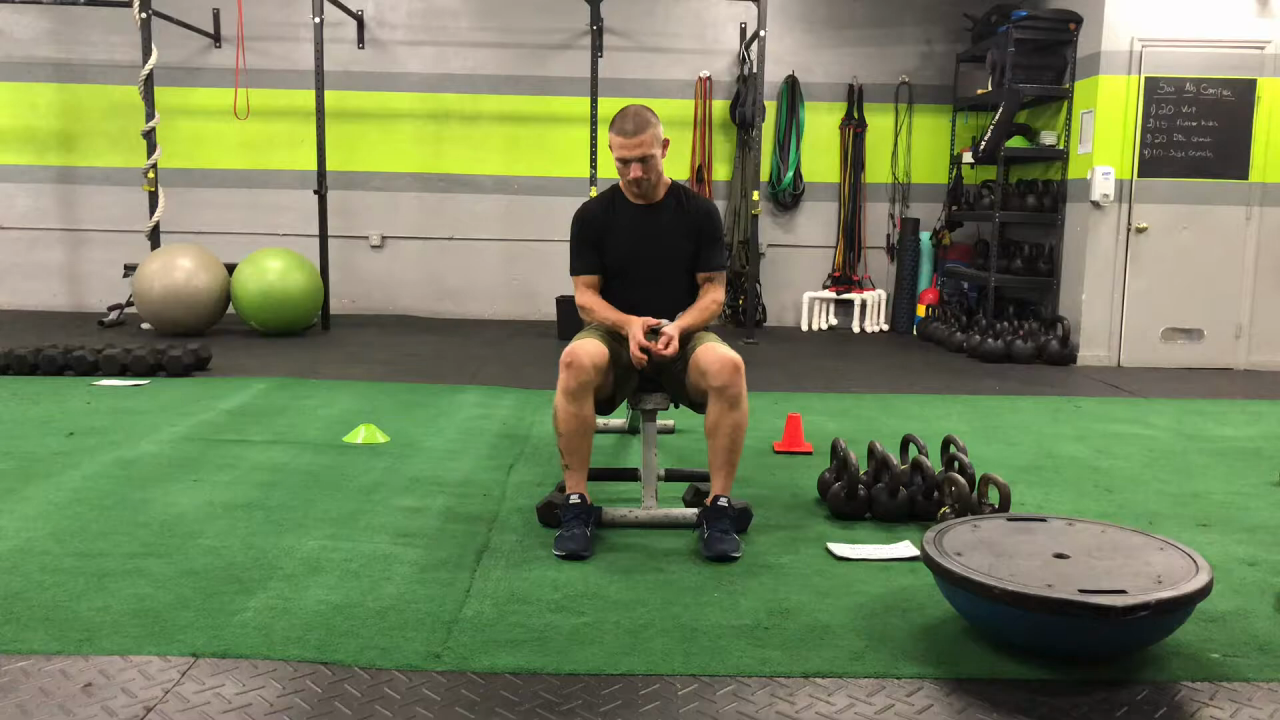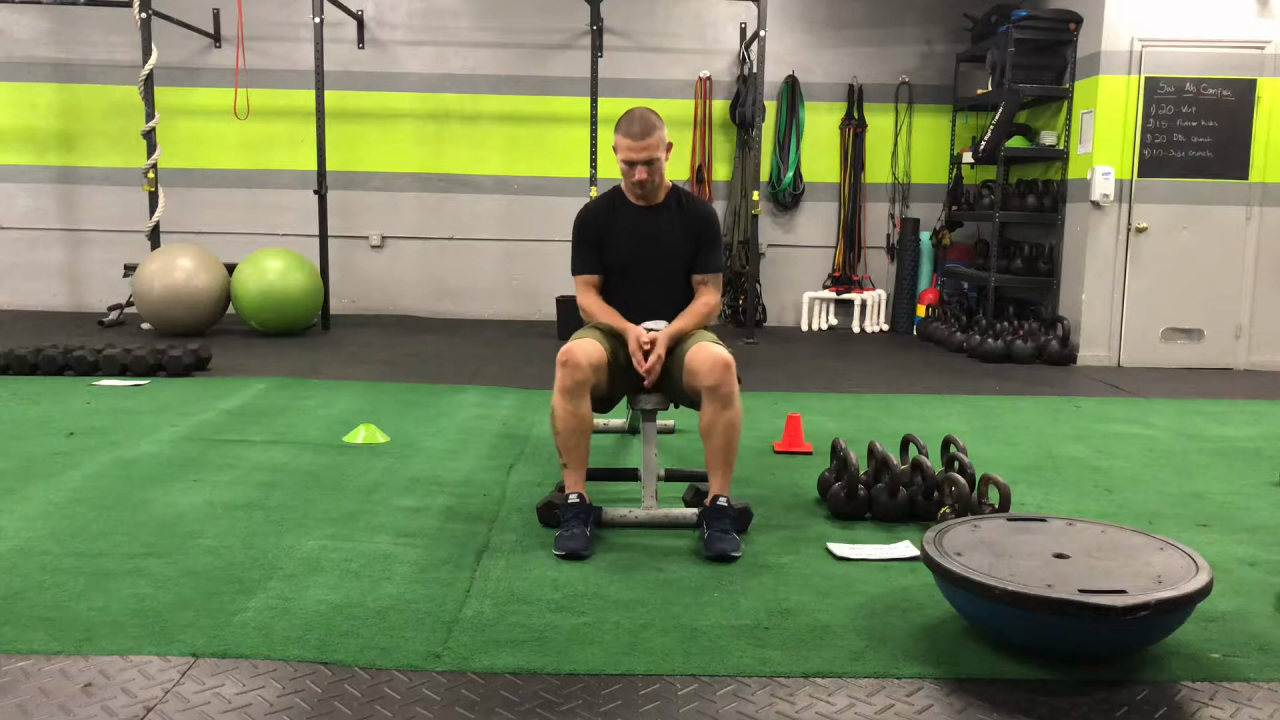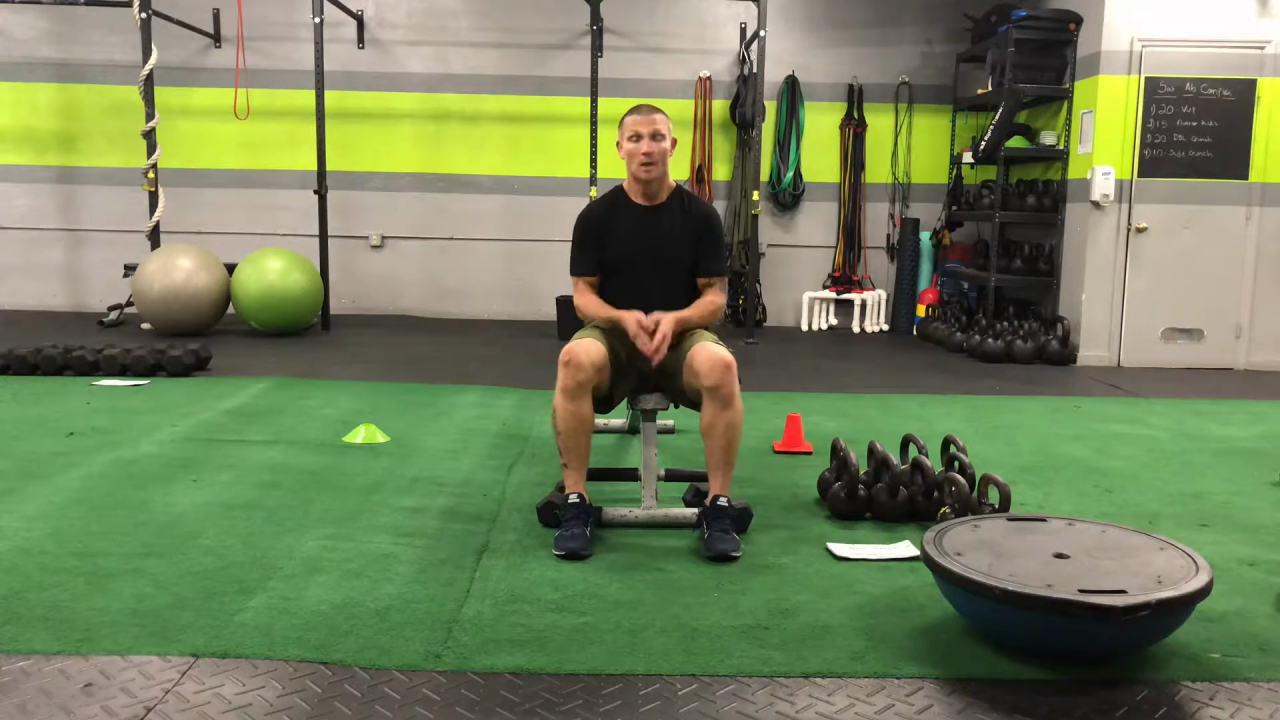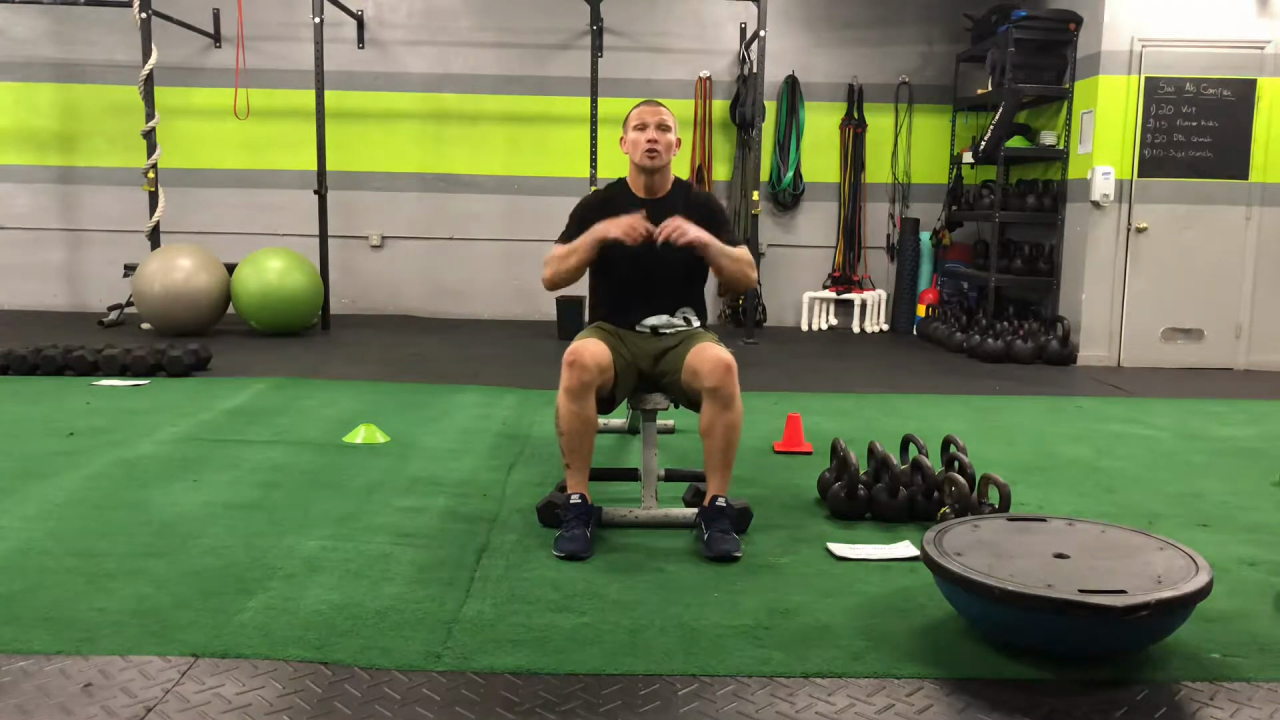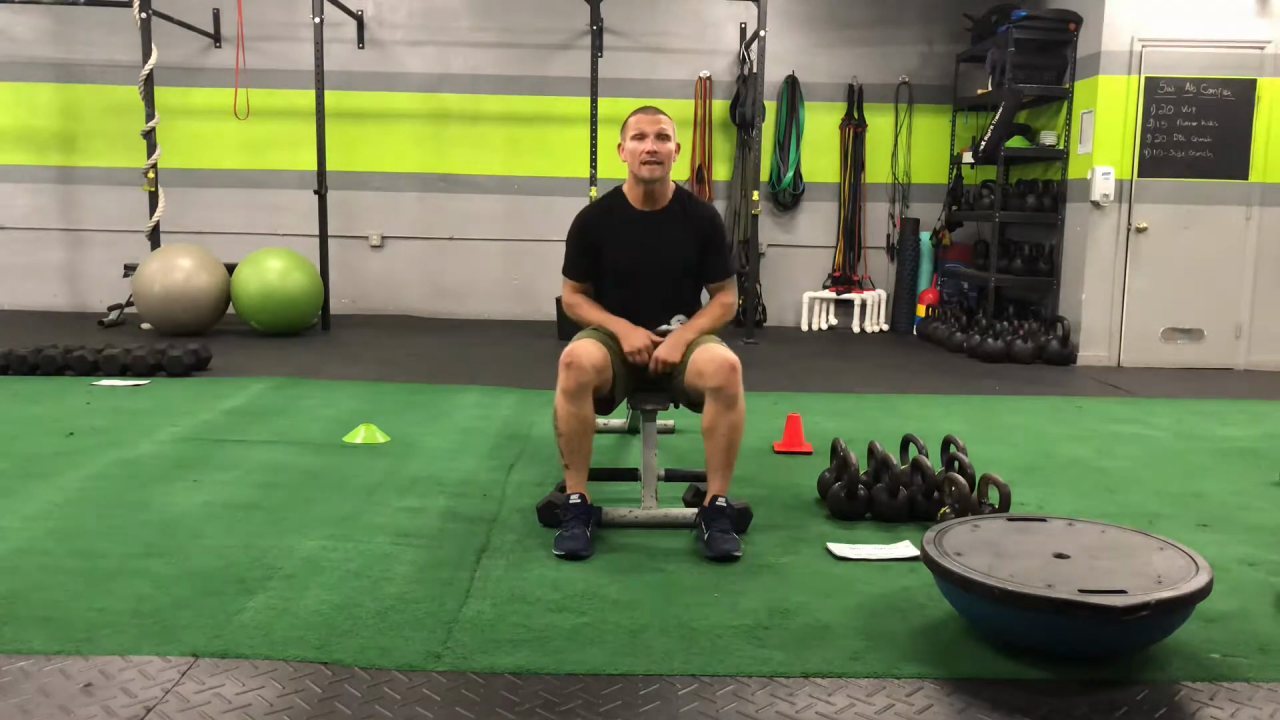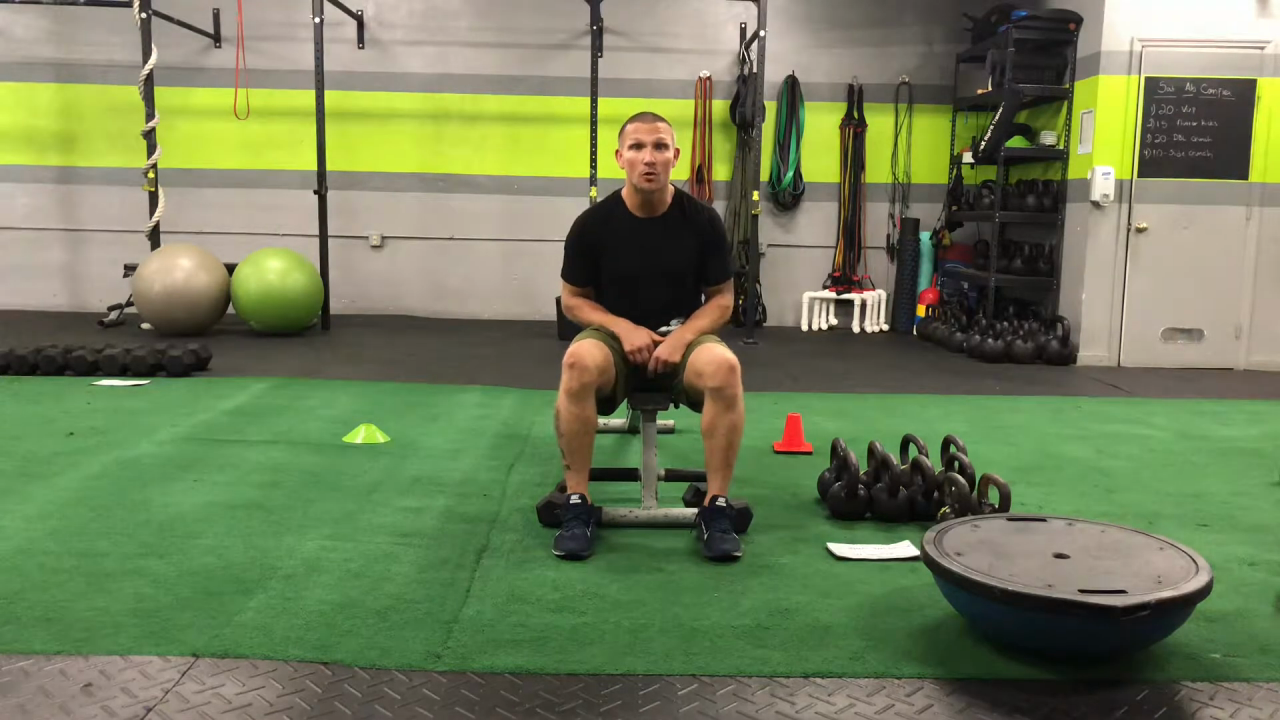
dt=0.5s
person 1, frame 1
left shoulder: (699, 211)
right shoulder: (593, 215)
left elbow: (714, 291)
right elbow: (584, 296)
left wrist: (679, 326)
right wrist: (627, 324)
left hip: (683, 335)
right hip: (615, 334)
left knee: (729, 367)
right knee: (576, 361)
left ankle: (718, 508)
right ankle: (576, 505)
person 1, frame 2
left shoulder: (698, 214)
right shoulder: (594, 215)
left elbow: (709, 295)
right elbow: (587, 294)
left wrist: (667, 336)
right wrist: (629, 331)
left hip: (680, 335)
right hip: (615, 334)
left knee: (720, 366)
right knee: (572, 360)
left ankle: (718, 507)
right ankle: (575, 503)
person 1, frame 3
left shoulder: (699, 215)
right shoulder: (597, 215)
left elbow: (716, 298)
right elbow: (584, 298)
left wrist: (673, 322)
right wrist: (625, 319)
left hip: (682, 333)
right hip: (615, 332)
left knee: (721, 367)
right knee: (573, 360)
left ankle: (717, 507)
right ankle: (576, 504)
person 1, frame 4
left shoulder: (700, 205)
right shoulder: (598, 204)
left elbow: (746, 280)
right elbow: (551, 278)
left wrist: (703, 238)
right wrist: (598, 232)
left hip: (682, 334)
right hip: (615, 333)
left knee: (722, 368)
right knee: (578, 360)
left ankle: (715, 507)
right ankle: (577, 504)
person 1, frame 5
left shoulder: (702, 217)
right shoulder: (594, 219)
left elbow: (725, 299)
right elbow: (574, 297)
left wrist: (682, 337)
right wrist: (622, 328)
left hip: (681, 338)
right hip: (616, 335)
left knee: (725, 367)
right knee: (575, 361)
left ankle: (715, 507)
right ankle: (576, 504)
person 1, frame 6
left shoulder: (703, 221)
right shoulder: (592, 224)
left elbow: (721, 299)
right elbow: (573, 299)
left wrist: (682, 336)
right wrist: (623, 327)
left hip: (682, 337)
right hip: (615, 334)
left knee: (724, 367)
right knee: (578, 362)
left ankle: (715, 508)
right ankle: (577, 505)
